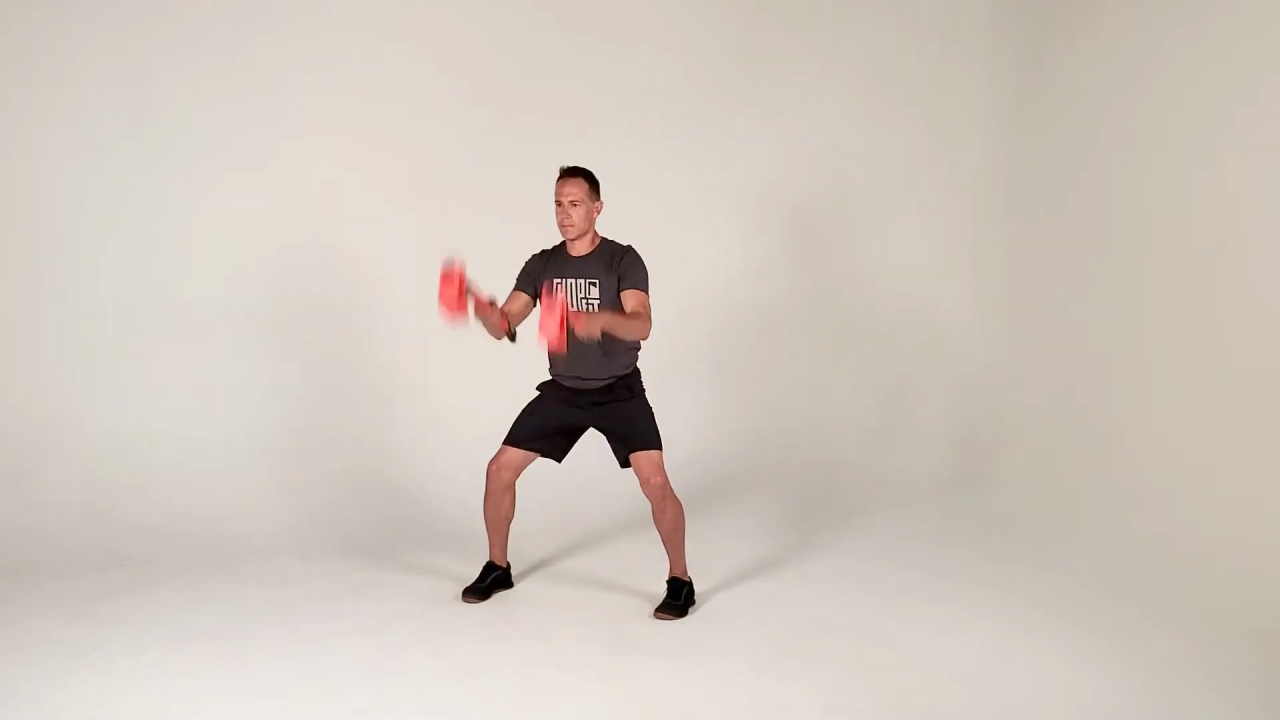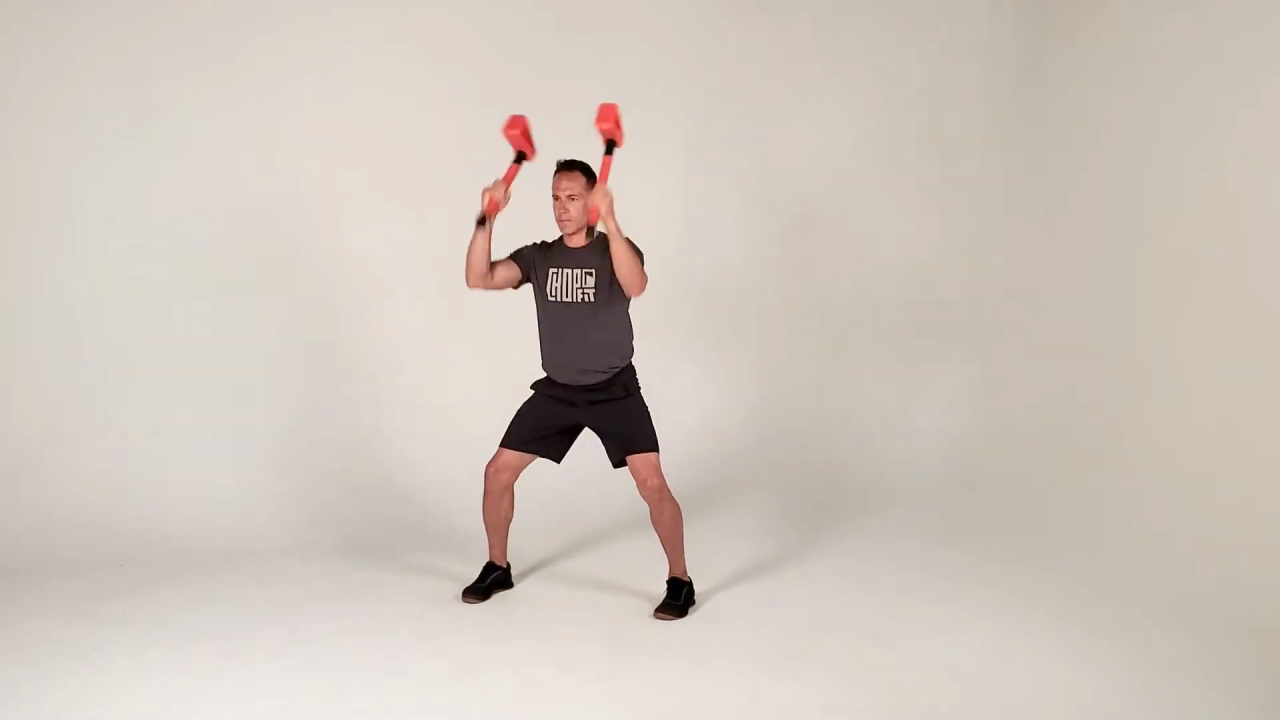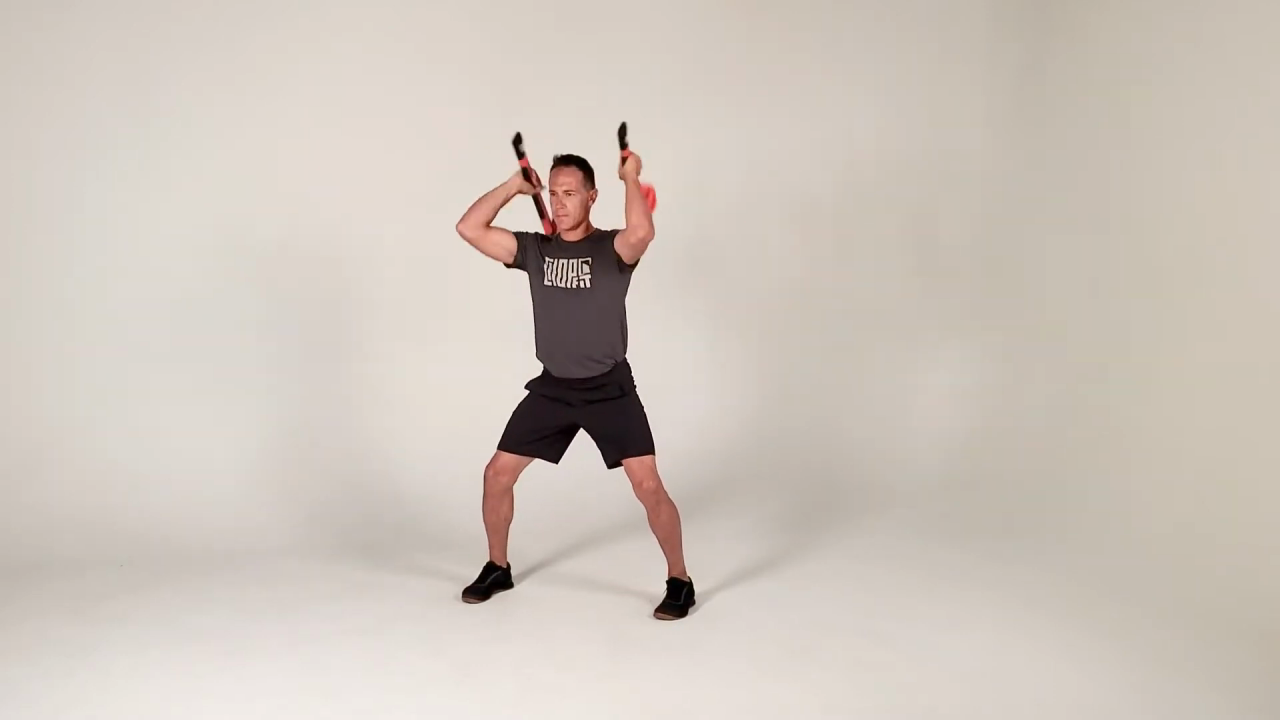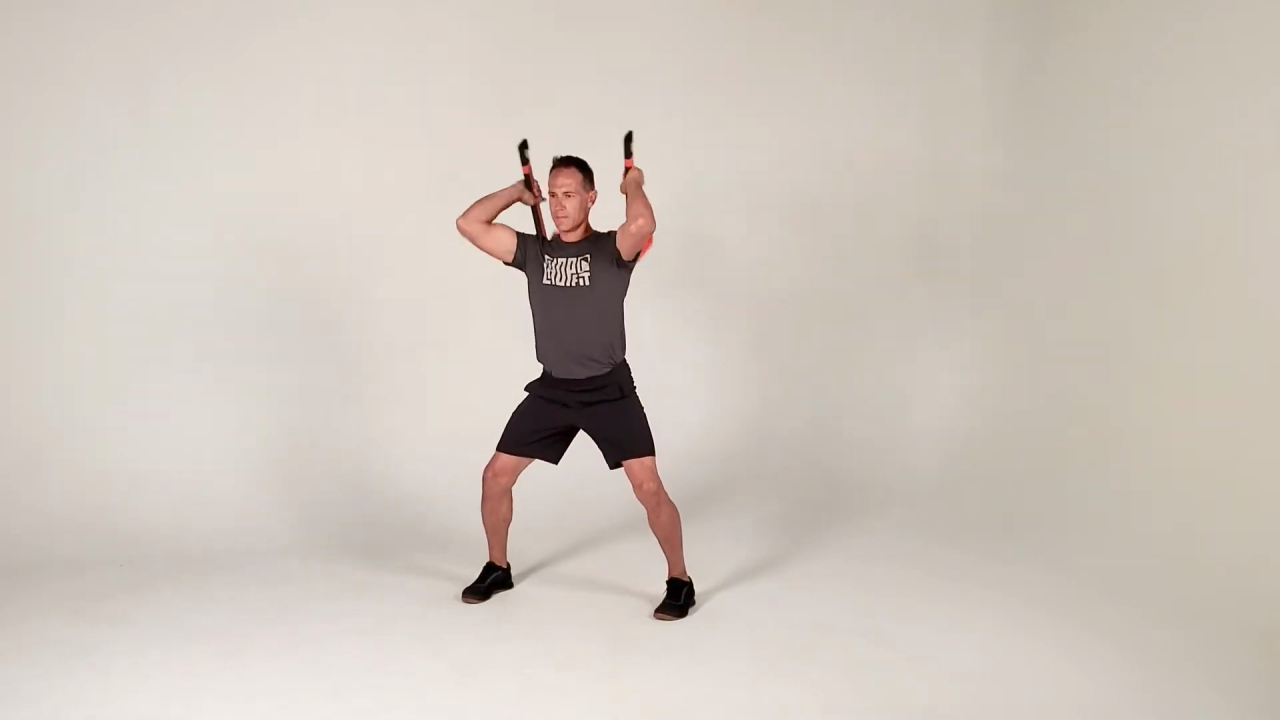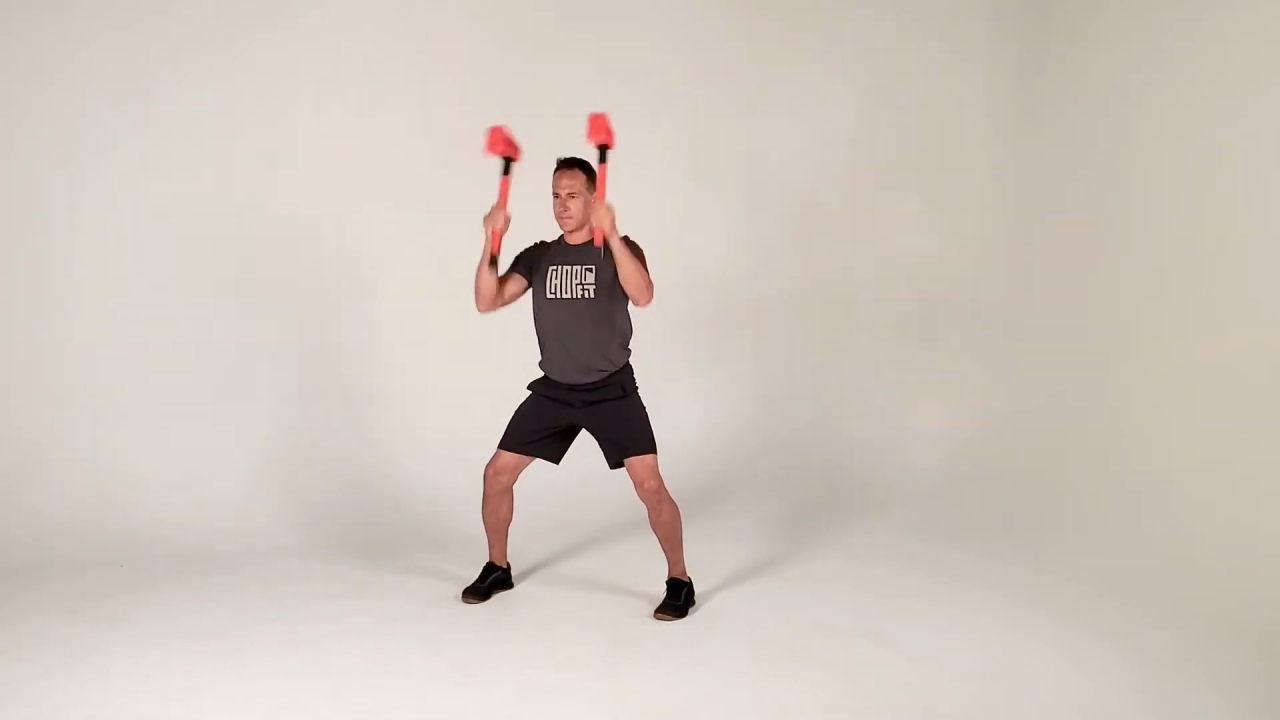
dt=0.2s
person 1, frame 1
left shoulder: (623, 259)
right shoulder: (541, 264)
left elbow: (642, 324)
right elbow: (505, 324)
left wrist: (601, 321)
right wrist: (488, 315)
left hip: (619, 390)
right hip: (562, 391)
left knee: (655, 482)
right knee: (499, 470)
left ankle: (680, 581)
right ankle: (497, 567)
person 1, frame 2
left shoulder: (616, 251)
right shoulder: (537, 257)
left elbow: (635, 286)
right elbow: (477, 278)
left wrist: (609, 219)
right wrist: (485, 219)
left hip: (614, 389)
right hip: (556, 390)
left knee: (652, 483)
right knee: (497, 472)
left ankle: (679, 581)
right ankle: (497, 567)
person 1, frame 3
left shoulder: (612, 248)
right shoulder: (533, 249)
left elbow: (641, 231)
right elbow: (468, 227)
left wrist: (632, 183)
right wrist: (514, 188)
left hip: (609, 388)
right hip: (552, 388)
left knee: (648, 486)
right knee: (496, 474)
left ankle: (679, 581)
right ankle: (497, 568)
person 1, frame 4
left shoulder: (611, 246)
right shoulder: (533, 249)
left elbow: (644, 228)
right elbow: (468, 225)
left wrist: (633, 185)
right wrist: (514, 193)
left hip: (609, 389)
right hip: (552, 390)
left knee: (648, 486)
right knee: (495, 475)
left ankle: (679, 581)
right ankle: (497, 568)
person 1, frame 5
left shoulder: (620, 248)
right shoulder: (536, 256)
left elbow: (643, 296)
right elbow: (487, 301)
left wrist: (611, 234)
right wrist: (490, 243)
left hip: (611, 390)
right hip: (553, 390)
left knee: (649, 485)
right knee: (496, 474)
left ankle: (679, 581)
right ankle: (497, 568)
